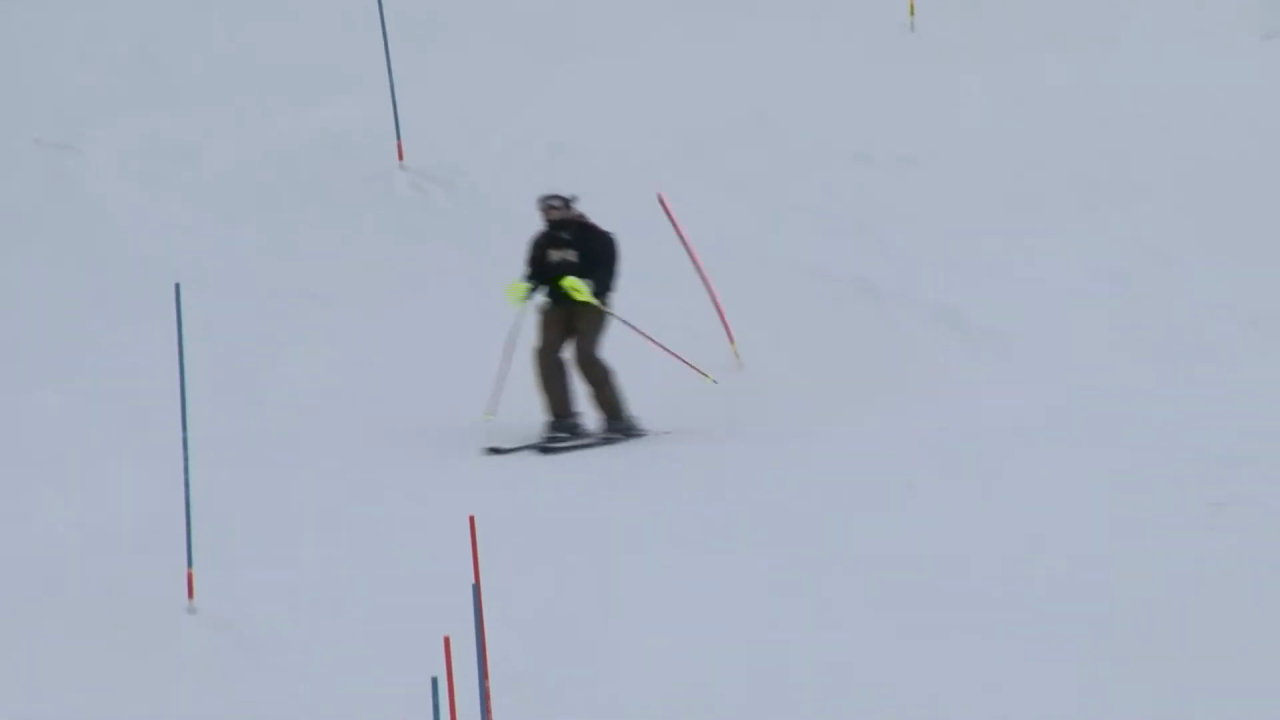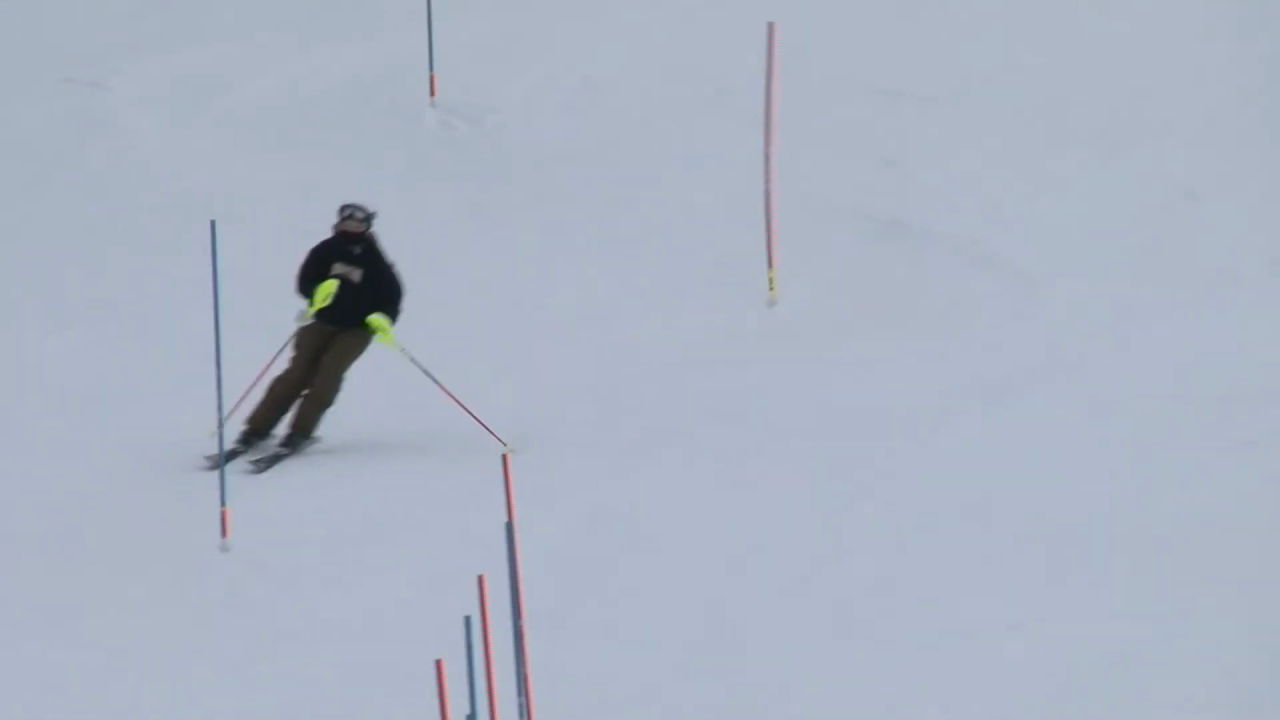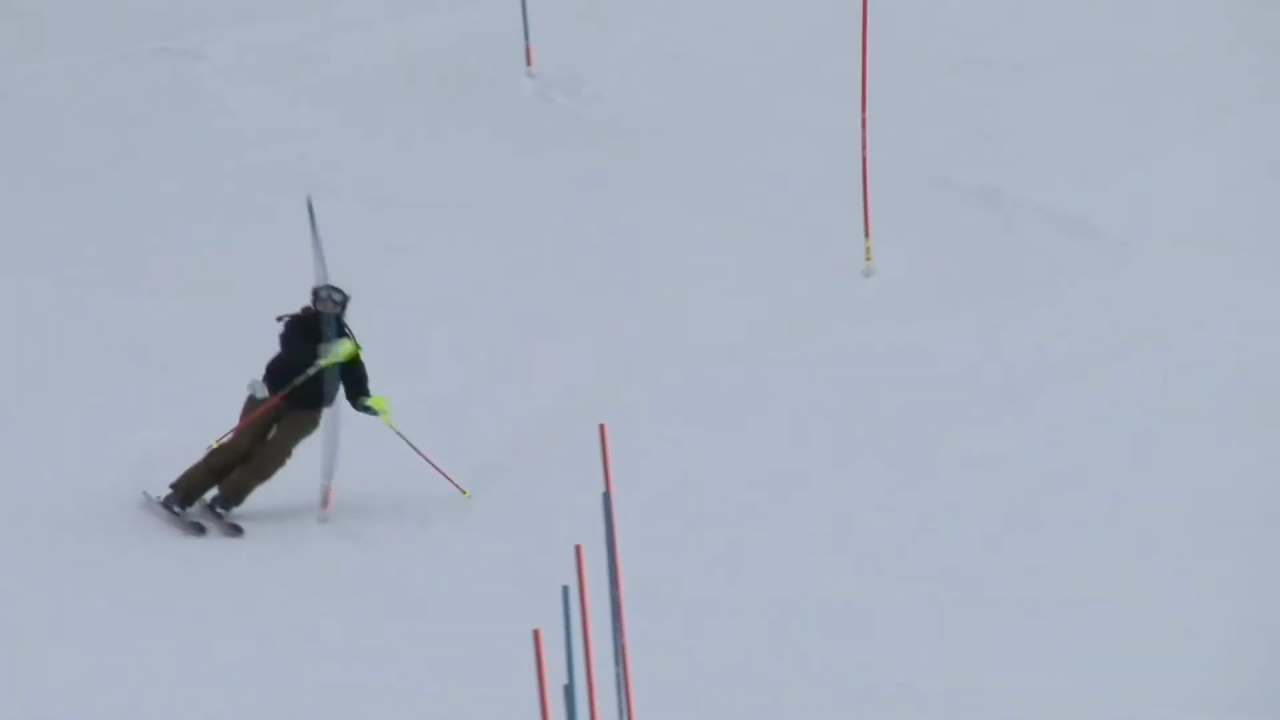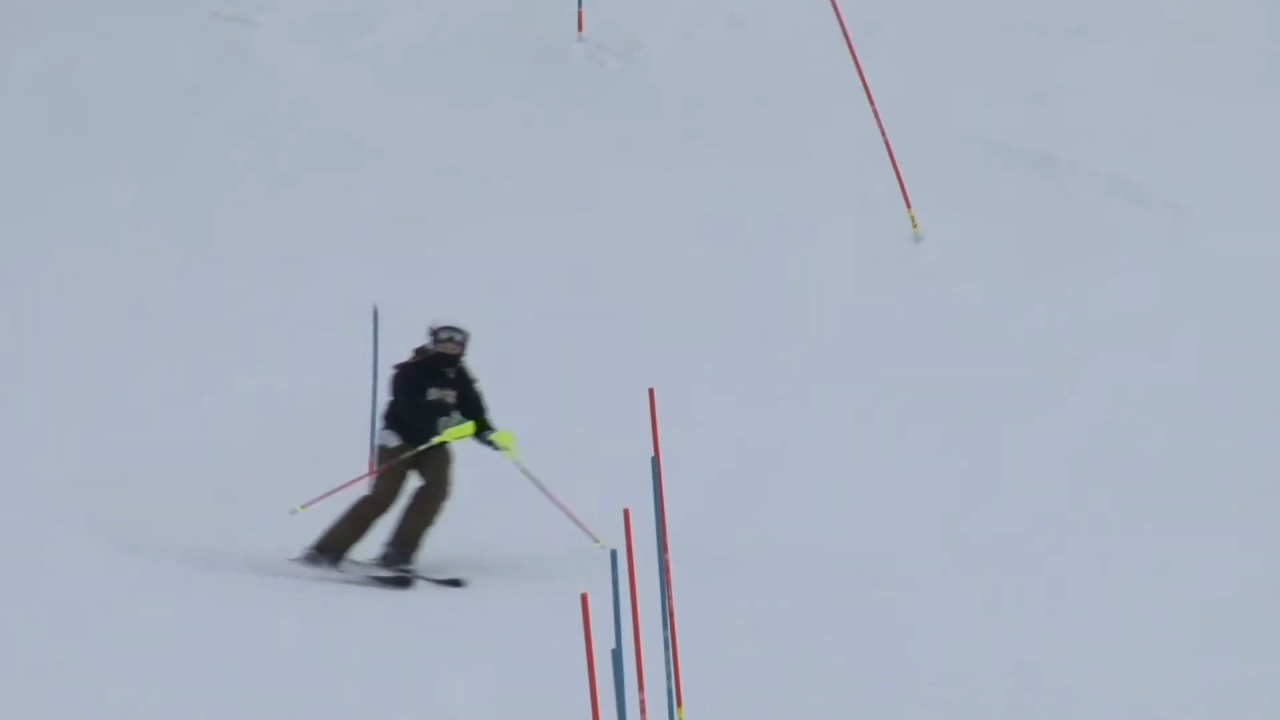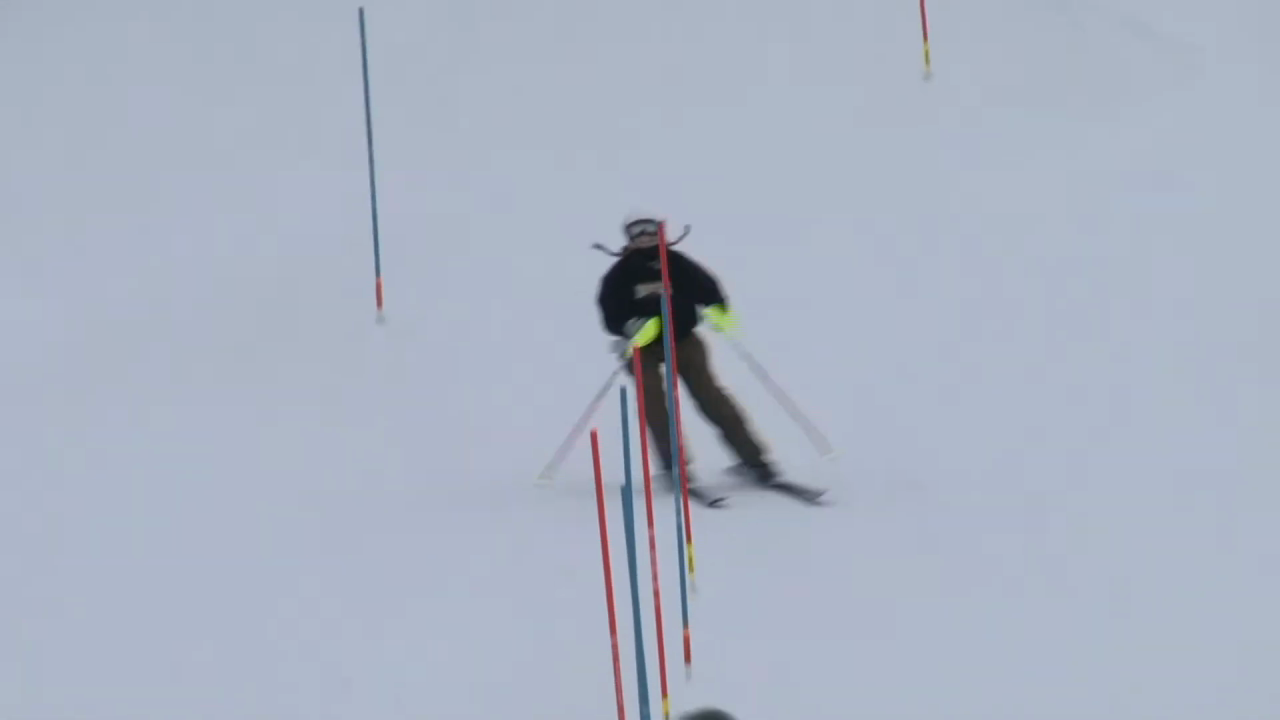
dt=0.4s
person 1, frame 1
left shoulder: (592, 237)
right shoulder: (544, 241)
left elbow: (606, 267)
right elbow: (537, 274)
left wrist: (588, 284)
right wrist: (526, 286)
left hip: (590, 303)
right hip: (558, 305)
left knee: (585, 353)
right knee: (547, 350)
left ankle: (617, 419)
right ankle: (564, 420)
person 1, frame 2
left shoulder: (376, 262)
right shoulder: (325, 251)
left elbow: (391, 295)
right elbow: (305, 283)
left wrist: (383, 319)
right wrist: (318, 292)
left hip: (357, 327)
right hip: (322, 322)
left knee: (331, 369)
right knee: (298, 372)
left ankle: (299, 433)
right ankle: (255, 431)
person 1, frame 3
left shoulder: (343, 343)
right shoulder: (298, 325)
left elbow: (355, 380)
right elbow: (294, 351)
left wrist: (366, 401)
right wrist: (328, 353)
left hip: (306, 408)
right hip: (273, 394)
left knee: (279, 447)
right knee: (242, 444)
left ankle: (226, 499)
right ankle: (182, 494)
person 1, frame 4
left shoulder: (461, 380)
right shoulder: (412, 373)
left elbow: (475, 416)
right elbow: (410, 410)
left wrist: (490, 435)
right wrist: (441, 423)
left hip: (434, 446)
right hip: (399, 440)
left knee: (438, 486)
right knee: (382, 497)
left ankle: (398, 553)
right ankle: (326, 551)
person 1, frame 5
left shoulder: (678, 265)
right shoulder: (618, 276)
left elbow: (707, 289)
right elbow: (611, 315)
left wrist: (717, 310)
right wrist: (632, 327)
left hip: (682, 338)
right hip: (640, 345)
left knee: (707, 393)
right knee: (650, 391)
left ankle: (754, 459)
right ankle: (675, 466)
